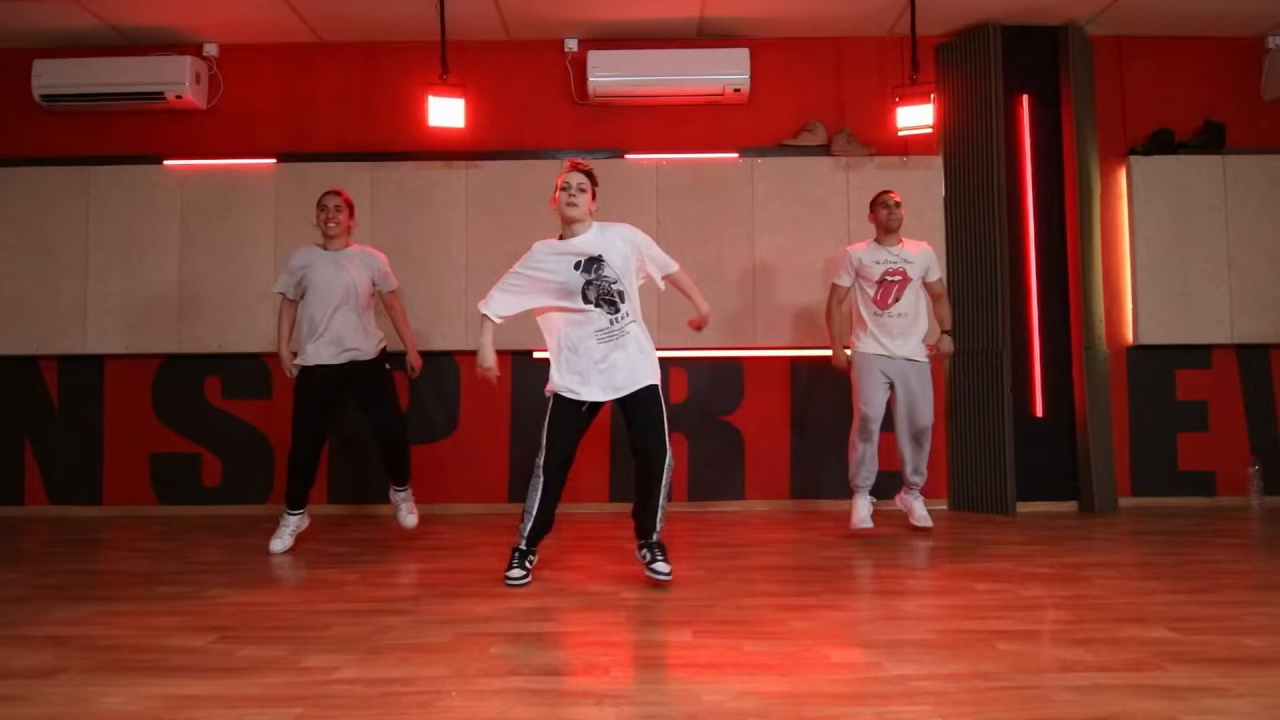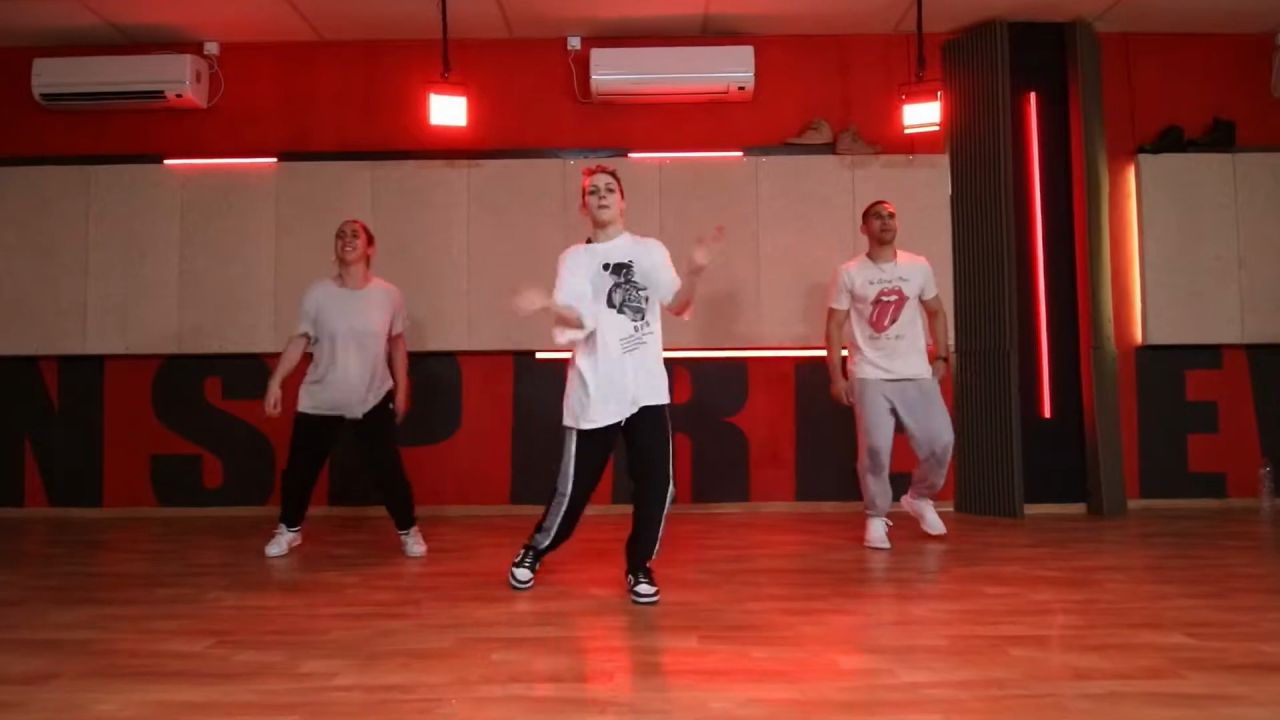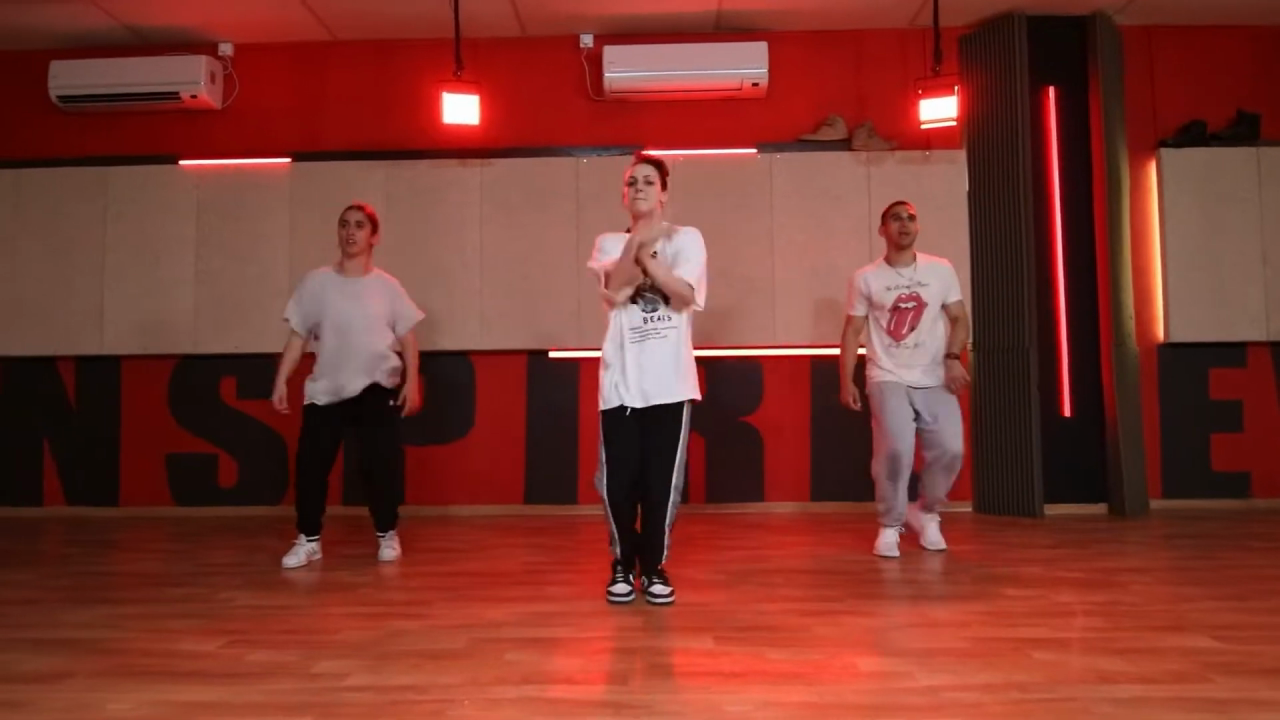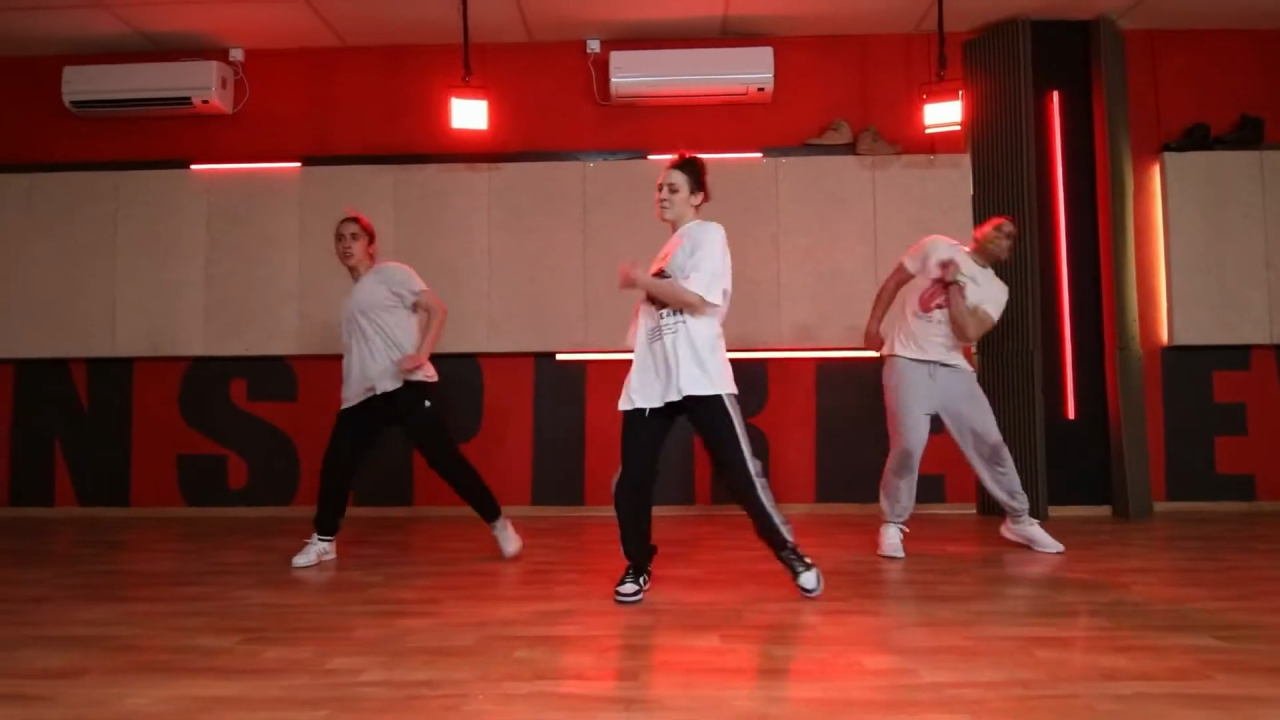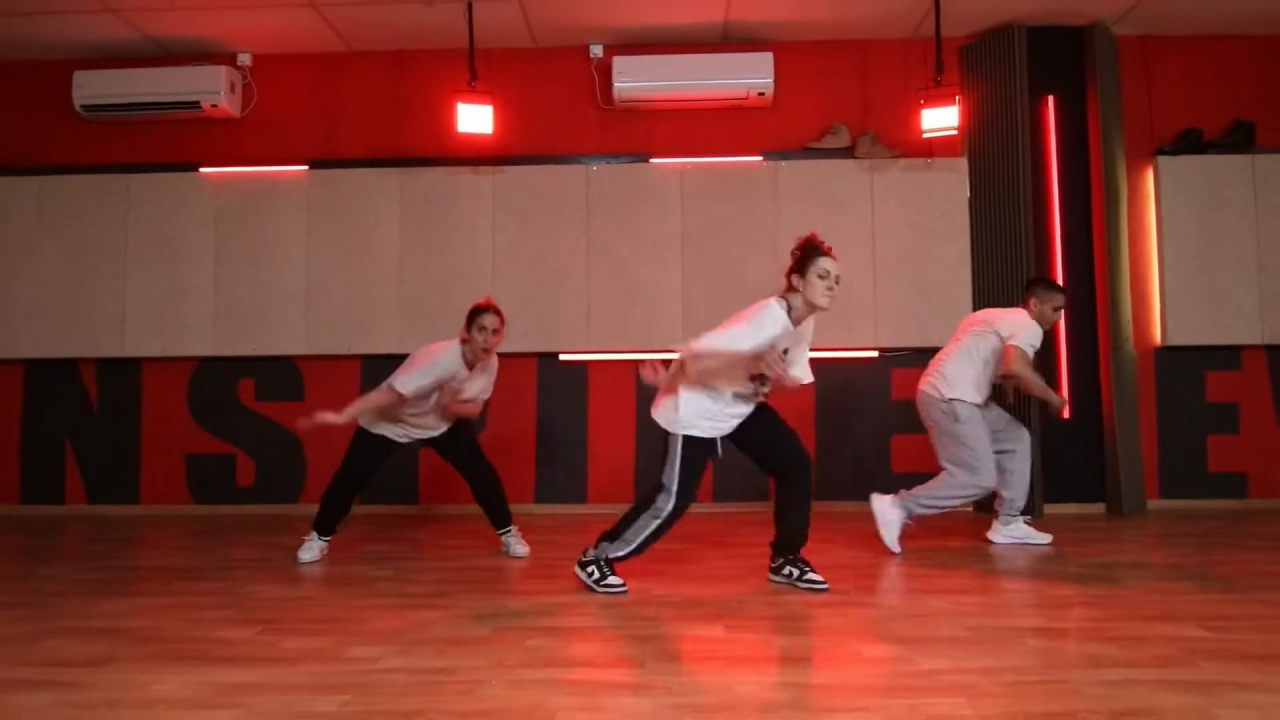
dt=0.4s
person 1, frame 1
left shoulder: (622, 236)
right shoulder: (542, 256)
left elbow: (667, 267)
right elbow: (497, 301)
left wrist: (699, 301)
right wrist: (485, 346)
left hip: (635, 367)
right hip: (576, 375)
left knee: (655, 454)
right knee: (551, 462)
left ankle: (649, 542)
right ankle: (525, 548)
person 1, frame 2
left shoulder: (654, 249)
right shoulder: (574, 259)
left elbow: (676, 308)
right elbow: (577, 323)
left wrist: (696, 269)
right wrist: (546, 305)
left hip: (646, 387)
right hip: (594, 391)
left knee: (657, 479)
right knee: (576, 485)
left ankle: (639, 565)
right ankle: (534, 551)
person 1, frame 3
left shoulder: (685, 237)
right shoulder: (608, 244)
left elbow: (686, 296)
right elbow: (612, 288)
left wrist: (649, 255)
right wrist: (637, 243)
left hip: (668, 380)
right hip: (620, 381)
left knee: (662, 479)
right knee: (618, 479)
left ankle: (653, 567)
right ankle: (625, 562)
person 1, frame 4
left shoulder: (708, 235)
right shoulder: (665, 252)
left elbow: (699, 298)
left wrist: (643, 281)
left hip: (702, 378)
right hip: (648, 381)
left knee: (739, 469)
right knee: (631, 480)
left ankle: (788, 550)
right ankle: (637, 565)
person 1, frame 5
left shoulder: (803, 323)
right shoulder: (770, 316)
left elbow: (794, 377)
right elbow: (700, 353)
left wrist: (777, 372)
left hip: (743, 404)
right hip: (698, 407)
left knee: (795, 467)
right knee: (672, 497)
left ankle: (786, 560)
right ankle: (596, 558)
person 2, frame 1
left shoulder: (372, 260)
right shoulder: (302, 259)
left elbow: (392, 302)
right elbow: (289, 302)
left wrist: (411, 347)
right wrist: (283, 349)
left hip: (367, 358)
right hip: (317, 363)
left knee: (392, 427)
right knee: (306, 439)
left ankle: (401, 490)
right ankle: (294, 514)
person 2, frame 2
left shoulder: (388, 294)
right shoulder: (317, 294)
left elbow: (398, 342)
right elbow: (300, 340)
left wrist: (402, 388)
right wrist: (275, 383)
left hip: (373, 398)
right hip: (320, 399)
left knee: (388, 469)
right knee: (300, 468)
left ankle: (409, 530)
right ankle: (289, 529)
person 2, frame 3
left shoulder: (388, 286)
right shoulder: (315, 283)
left elbow: (406, 338)
right elbow: (298, 337)
left wrist: (412, 382)
right wrist: (281, 383)
left hip: (376, 389)
right hip: (326, 391)
left knee: (381, 465)
right knee: (310, 466)
left ankle: (387, 535)
right ankle: (309, 539)
person 2, frame 4
left shoulder: (391, 273)
right shoulder: (354, 294)
left elbow: (436, 309)
left wrist: (420, 354)
left hip: (408, 386)
right hip: (365, 394)
left knee: (445, 458)
right knee: (336, 463)
left ankle: (498, 522)
right ankle: (323, 540)
person 2, frame 5
left shoulder: (490, 364)
right shoulder: (443, 360)
left elbow: (472, 409)
right elbow: (390, 392)
left wrist: (456, 406)
right wrist: (342, 416)
left hip: (440, 425)
right hip: (386, 424)
left knee: (482, 472)
right knee: (350, 479)
left ankle: (508, 533)
right ankle: (320, 537)
person 3, frame 1
left shoulder: (923, 253)
right shoulder: (855, 255)
left elbow: (939, 296)
right elbow: (835, 302)
left wrist: (946, 333)
right wrist: (837, 348)
left hip: (914, 354)
right hip: (870, 352)
left knee: (920, 423)
right knee: (868, 419)
left ankle: (911, 492)
right ankle: (861, 496)
person 3, frame 2
left shoulder: (919, 266)
right shoulder: (849, 273)
left elbow: (936, 313)
right elbow: (834, 327)
left wrist: (942, 355)
right wrist: (836, 376)
left hip: (916, 374)
right hip: (869, 375)
left knee: (940, 442)
right knee: (875, 447)
left ankle: (920, 498)
right ankle: (876, 518)
person 3, frame 3
left shoulder: (941, 270)
right shoulder: (864, 279)
left elbow: (960, 320)
right elbow: (851, 334)
left wrist: (952, 358)
right wrist: (846, 382)
left hip: (934, 378)
right hip: (887, 379)
left knee: (950, 449)
right knee: (896, 452)
left ankle: (923, 511)
right ankle: (889, 527)
person 3, frame 4
left shoulder: (996, 289)
right shoulder: (934, 248)
left elbow: (969, 335)
right elbow: (895, 281)
left wrist: (955, 284)
right wrist: (874, 322)
left hip: (952, 368)
right hip: (906, 361)
left knee: (989, 441)
right knee: (908, 444)
left ankle: (1019, 521)
right ankle: (892, 524)
person 3, frame 5
left shoulder: (996, 319)
right shoulder: (1028, 326)
right elbow: (1016, 368)
left wrist: (1005, 377)
right wrist: (1053, 397)
left hip: (953, 399)
right hip: (948, 400)
left knee: (1017, 439)
right knee: (979, 477)
left ankle: (1009, 523)
right ankle: (896, 505)
